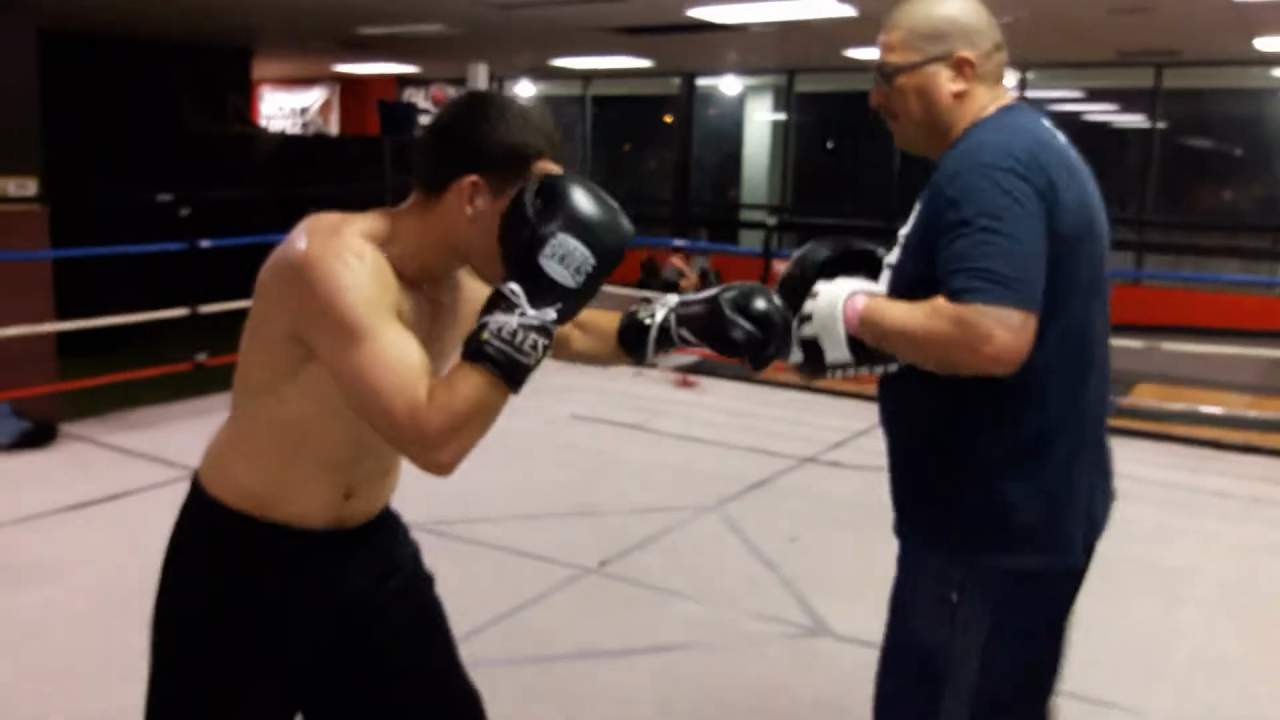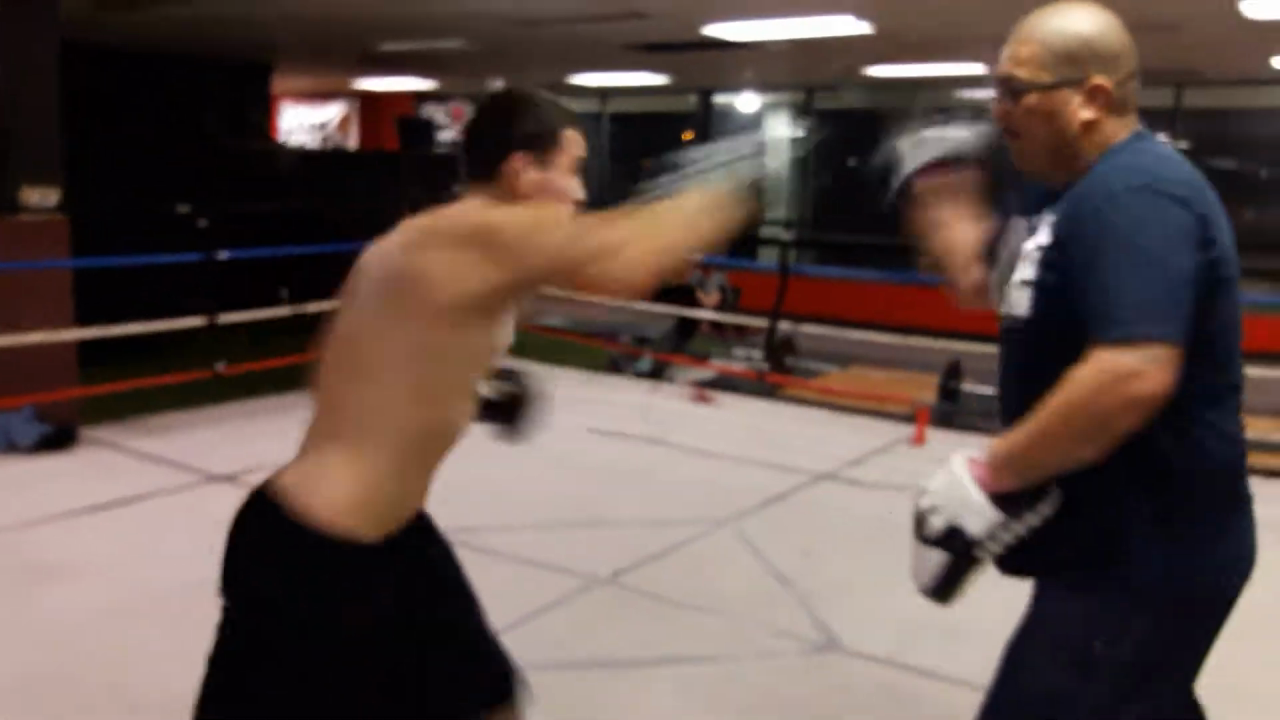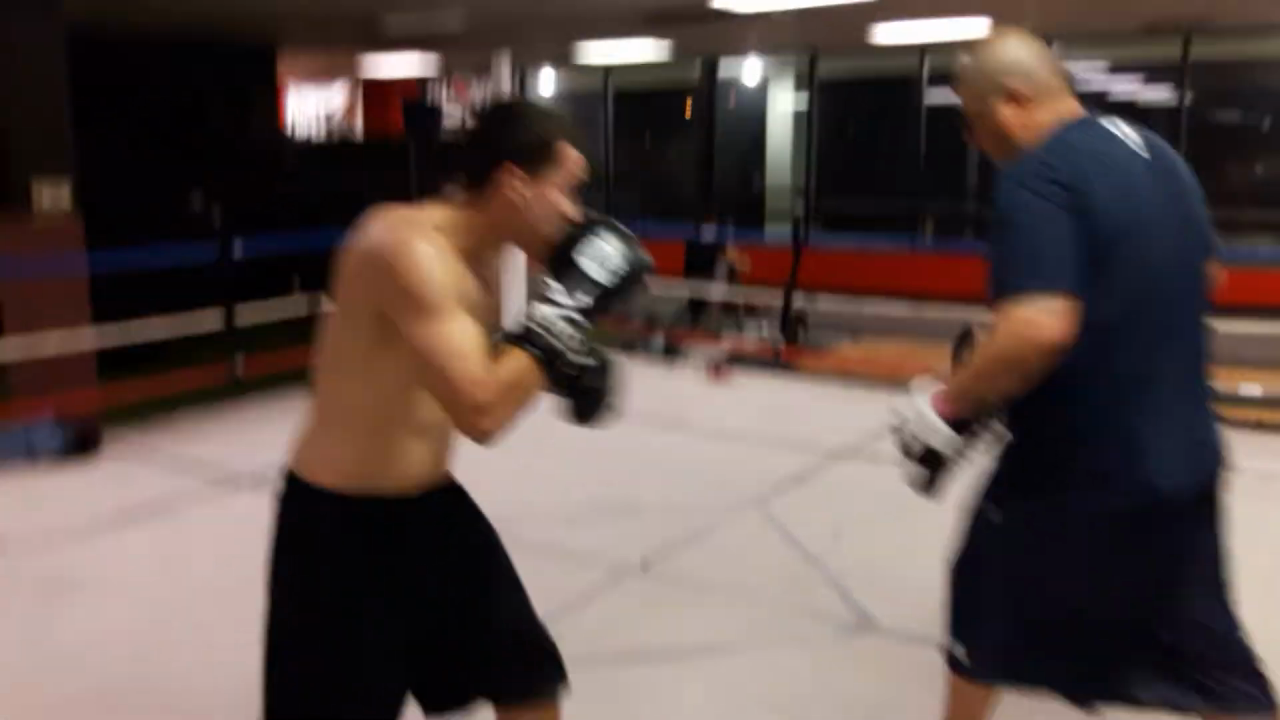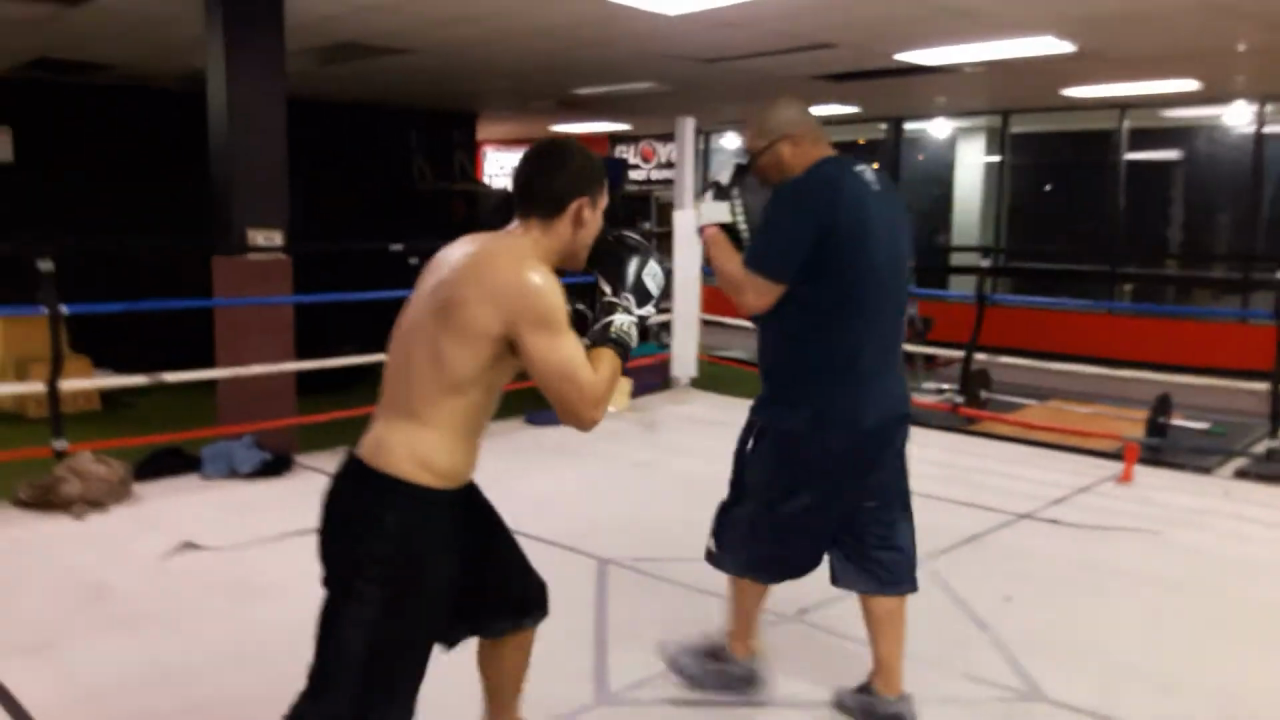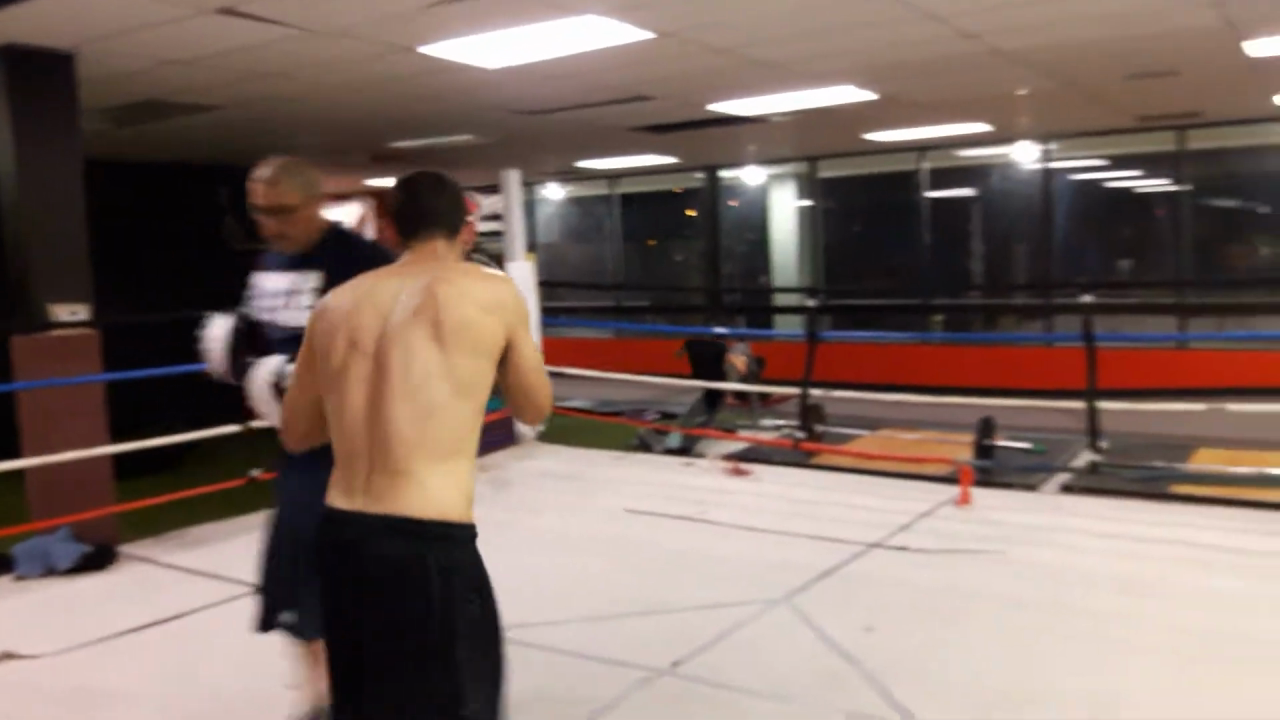
dt=1s
person 1, frame 1
left shoulder: (985, 166)
right shoulder: (1026, 145)
left elbow: (989, 337)
left wrist: (857, 314)
right wrist: (883, 282)
left hip: (998, 510)
right hip: (1026, 494)
person 1, frame 2
left shoulder: (1135, 198)
right shoulder: (1070, 190)
left elbow: (1132, 376)
right elbow: (988, 286)
left wrist: (987, 475)
right wrist: (947, 204)
left hip: (1143, 553)
person 1, frame 3
left shoulder: (1037, 177)
right shoulder: (1159, 156)
left elbow: (1039, 327)
right elbow: (1202, 277)
left wrist: (945, 405)
left hip: (1076, 468)
right hip: (1178, 456)
left knee: (991, 602)
right knee: (1199, 643)
person 1, frame 4
left shoulder: (802, 195)
right shoulder: (880, 190)
left elbow: (751, 295)
left wrist: (712, 234)
left hip: (808, 406)
right hip: (881, 401)
left knee: (754, 526)
right knee: (879, 546)
left ankle: (736, 656)
person 1, frame 5
left shoulder: (359, 258)
right shoulder: (269, 262)
right elbow: (252, 326)
right wrist: (224, 336)
right hip: (301, 440)
left knee: (298, 568)
right knee: (310, 568)
person 2, frame 1
left shoulder: (469, 275)
right shoulder: (331, 260)
left elbow: (575, 336)
right elbow: (434, 440)
left wrist: (690, 319)
right wrist: (534, 297)
left hip: (365, 545)
right hip: (245, 559)
person 2, frame 2
left shoulder: (429, 245)
right shoulder: (472, 239)
right elbow: (631, 259)
left wrist: (472, 393)
right wrist: (736, 187)
left hip: (397, 543)
right hip: (305, 560)
person 2, frame 3
left shoulder: (478, 255)
right shoulder: (409, 248)
right elbow: (482, 411)
left wrist: (562, 360)
right wrist: (569, 302)
left hip: (431, 505)
right hip: (338, 527)
person 2, frame 4
left shoulder: (469, 251)
right shoulder: (526, 282)
right elbow: (585, 407)
right wrist: (622, 315)
left hip: (440, 495)
right hip: (392, 510)
left knee: (516, 605)
person 2, frame 5
left shoulder: (337, 305)
right shoulder: (494, 293)
left elbow: (296, 435)
right elbow: (533, 409)
left hip: (340, 544)
right hip: (430, 552)
